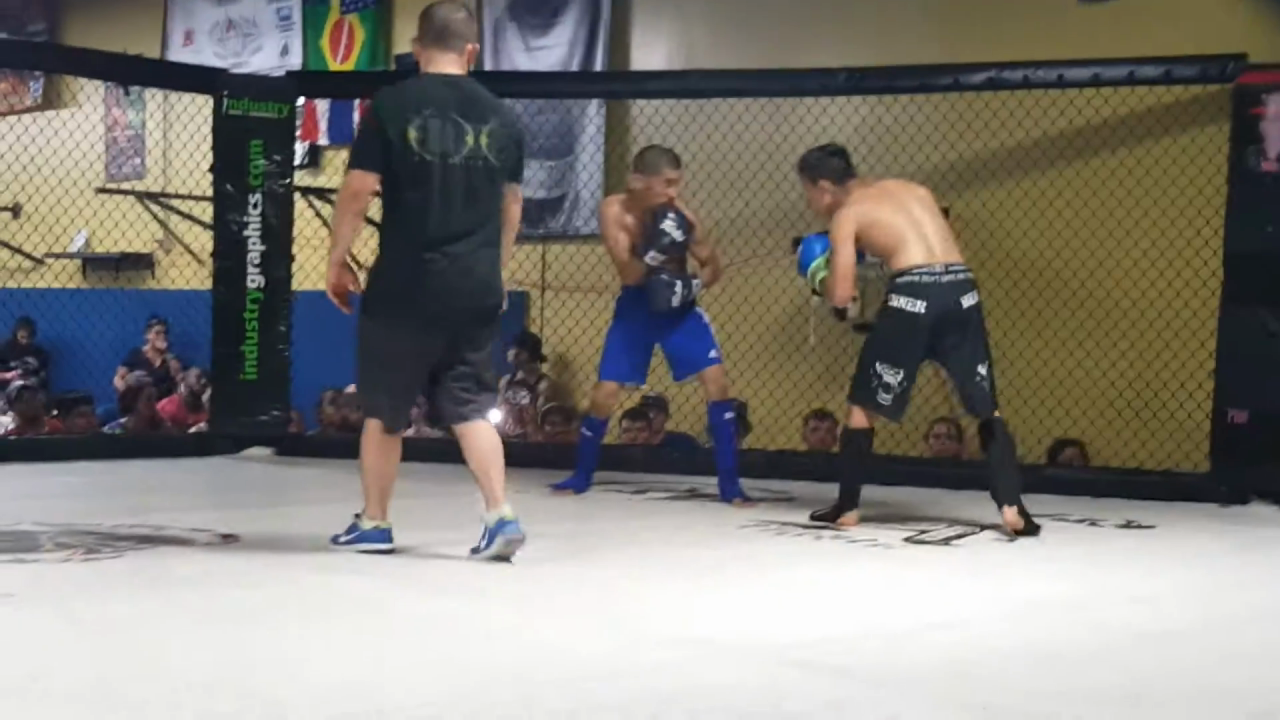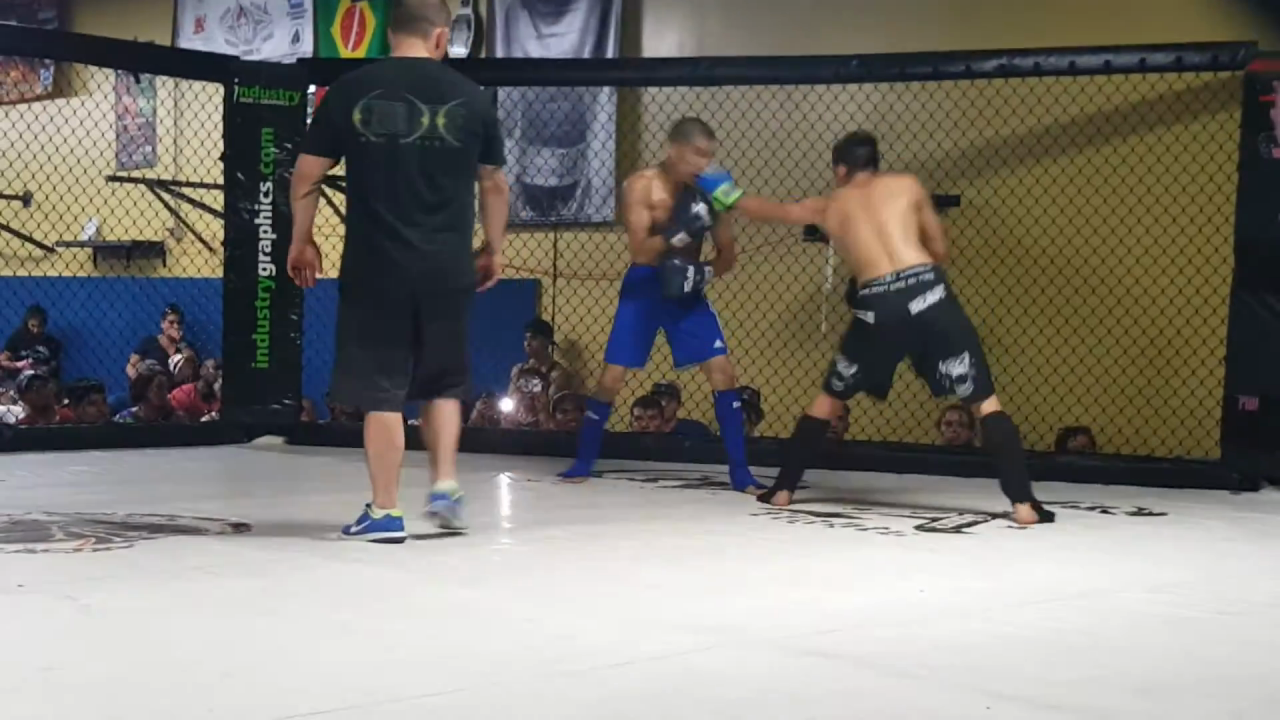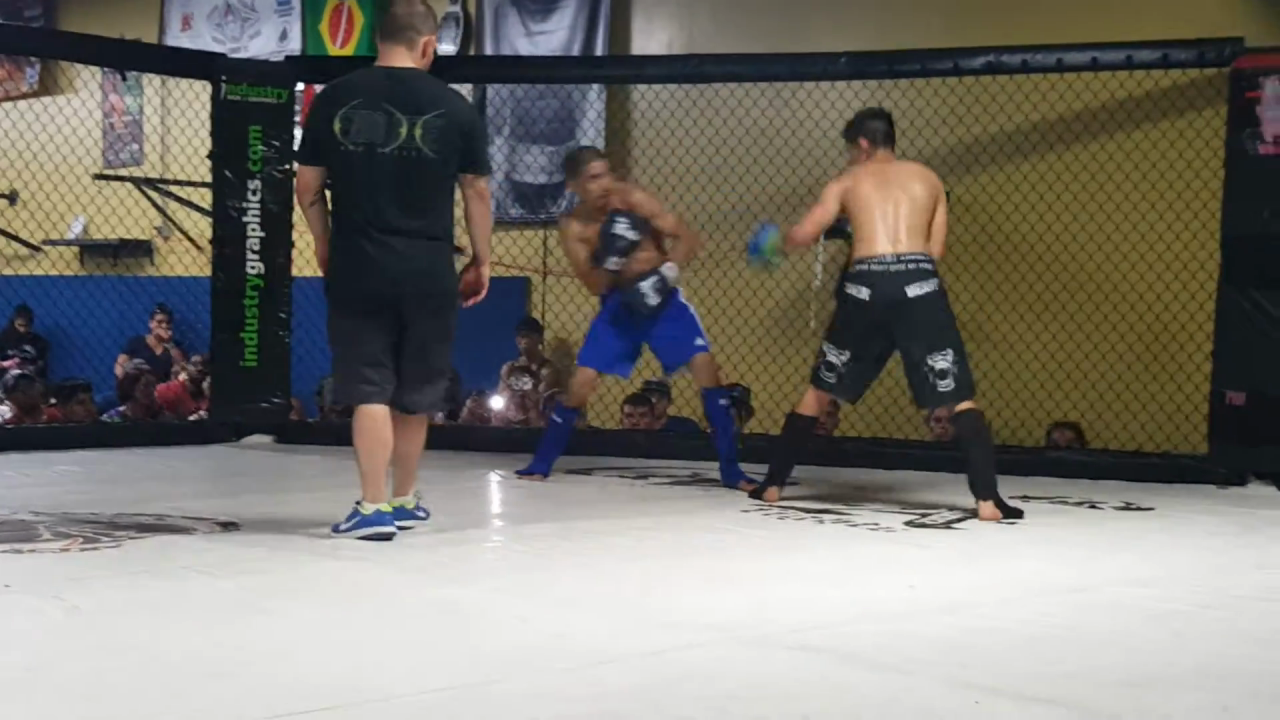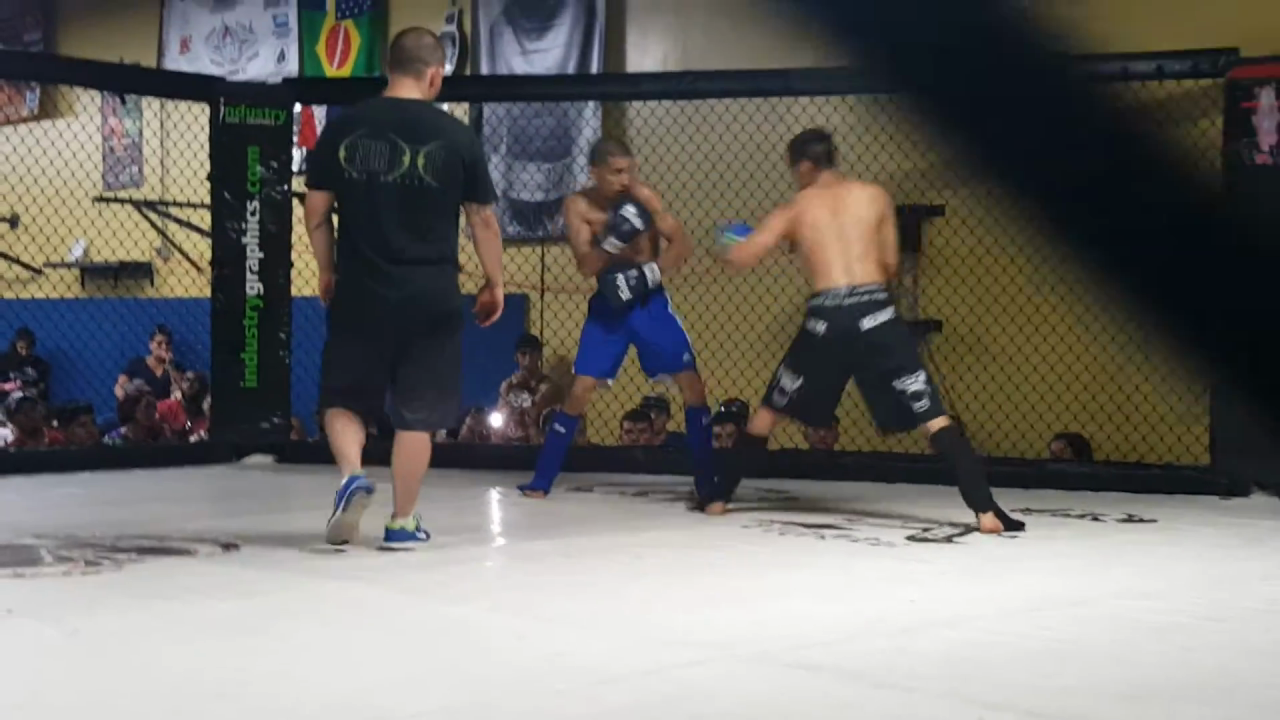
dt=0.3s
person 1, frame 1
left shoulder: (392, 106)
right shoulder: (501, 116)
left elbow: (356, 191)
right elbow: (510, 203)
left wrist: (338, 261)
right wrist: (495, 266)
left hip: (405, 284)
right hip: (478, 286)
left knee: (386, 408)
right knee: (472, 404)
left ankle: (372, 523)
right ankle: (499, 515)
person 1, frame 2
left shoulder: (350, 90)
right shoulder: (472, 97)
left elbow: (307, 175)
right elbow: (494, 185)
left wrist: (300, 240)
right wrist: (492, 248)
left hip: (375, 266)
right hip: (447, 267)
left knee: (379, 390)
right knee: (443, 381)
left ankle: (384, 511)
right ankle: (444, 485)
person 1, frame 3
left shoulder: (335, 98)
right shoulder: (453, 106)
left elbow: (307, 186)
right elbow: (477, 192)
left wrist: (324, 240)
right wrist: (481, 259)
left hip: (358, 271)
right hip: (429, 272)
left knee: (367, 390)
right knee: (416, 394)
left ankle: (374, 505)
right ankle: (403, 500)
person 1, frame 4
left shoulder: (342, 128)
right shoulder: (457, 136)
left elbow: (316, 211)
right elbow: (483, 219)
left wrist: (328, 269)
right wrist: (494, 283)
left hip: (361, 293)
right hip: (432, 297)
left knee: (344, 399)
right knee: (418, 413)
left ankle: (352, 476)
right ankle: (402, 522)
person 2, frame 1
left shoulder: (846, 215)
right shoulder: (911, 187)
left elbow: (841, 297)
left wrist: (819, 276)
left hip: (912, 295)
right hip: (959, 291)
left knee: (863, 407)
right knee: (986, 409)
left ankle: (846, 507)
right ankle: (1011, 508)
person 2, frame 2
left shoulder: (828, 207)
right shoulder: (908, 185)
left elbow: (769, 211)
right elbow: (940, 250)
left wrist: (730, 196)
left hip: (876, 305)
right hip: (926, 291)
left knee: (830, 397)
right knee: (985, 398)
left ankle: (783, 489)
right ankle: (1023, 503)
person 2, frame 3
left shoulder: (847, 182)
right shoulder: (930, 178)
left elbow: (805, 233)
right elbow: (935, 250)
left wrist: (775, 242)
left hip: (865, 287)
right hip: (920, 286)
left knee: (818, 391)
right knee: (960, 399)
left ankle: (773, 484)
right ankle: (986, 500)
person 2, frame 4
left shoulder: (794, 209)
right shoulder: (876, 196)
left elbow: (740, 258)
right elbow: (890, 265)
left wrist: (729, 242)
left hip: (827, 318)
right hip: (876, 312)
left knee: (771, 409)
right knee: (933, 417)
left ankle: (719, 496)
right ankle: (986, 511)
person 3, frame 1
left shoulder: (681, 215)
right shoulder: (613, 211)
left elbow: (713, 265)
right elbow: (628, 274)
left wrist: (692, 285)
right wrist: (655, 251)
left hip: (677, 303)
right hip: (636, 304)
left knee: (716, 382)
right knee: (606, 394)
left ankle: (729, 483)
right ankle: (582, 475)
person 3, frame 2
left shoulder: (706, 193)
right shoulder: (640, 186)
left elbow: (728, 256)
right elbow: (640, 253)
left wrist: (703, 273)
right wrist: (679, 232)
left hip: (685, 285)
right hip: (644, 286)
left knee: (722, 370)
right knee: (612, 376)
left ankle: (740, 471)
right ankle: (584, 460)
person 3, frame 3
left shoulder: (632, 199)
right shoulder: (571, 226)
left elbow: (687, 239)
right elbow: (592, 285)
left wrist: (666, 275)
right wrist: (610, 256)
left hip: (661, 297)
right hip: (620, 303)
left knee: (705, 368)
right knee: (581, 382)
left ankle: (730, 467)
right ankle: (542, 462)
person 3, frame 4
left shoulder: (642, 196)
right shoulder: (577, 206)
left elbow: (682, 244)
right elbow: (586, 267)
left wrist: (647, 275)
right wrist: (614, 238)
left hip: (650, 301)
right hip: (608, 304)
left knee: (691, 383)
right knee: (581, 389)
left ankle: (706, 478)
right ankle: (542, 478)
